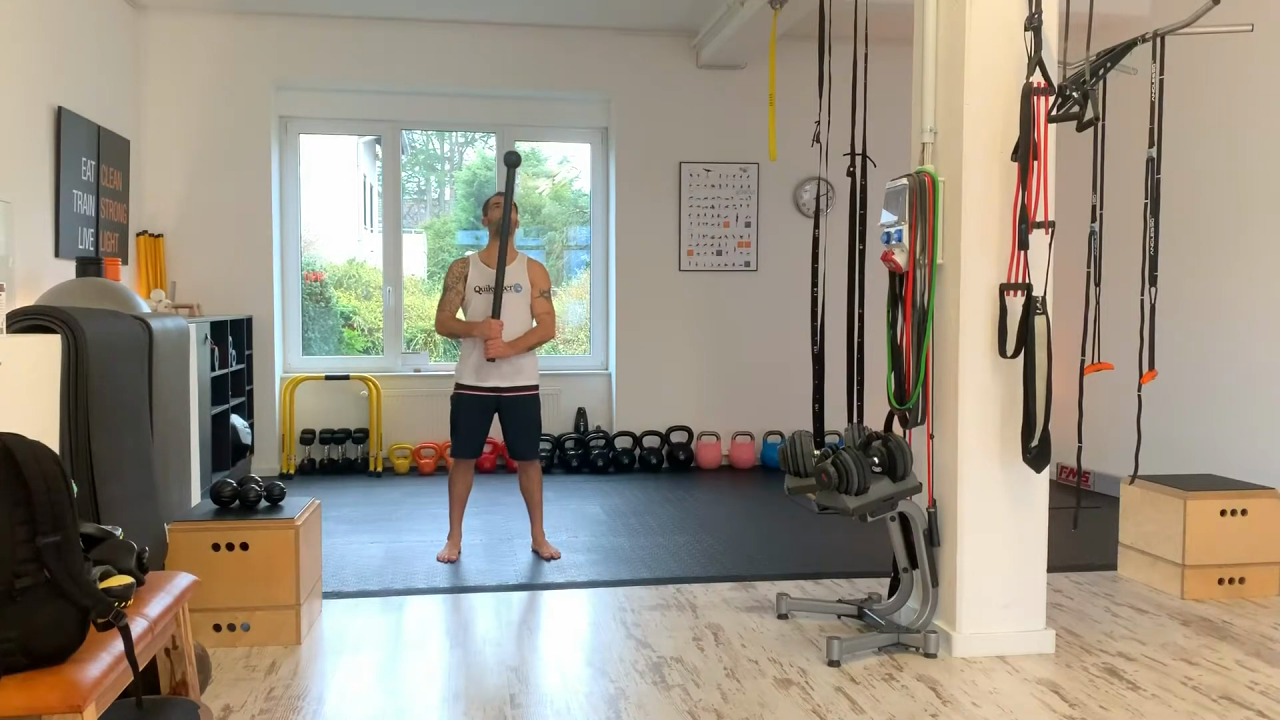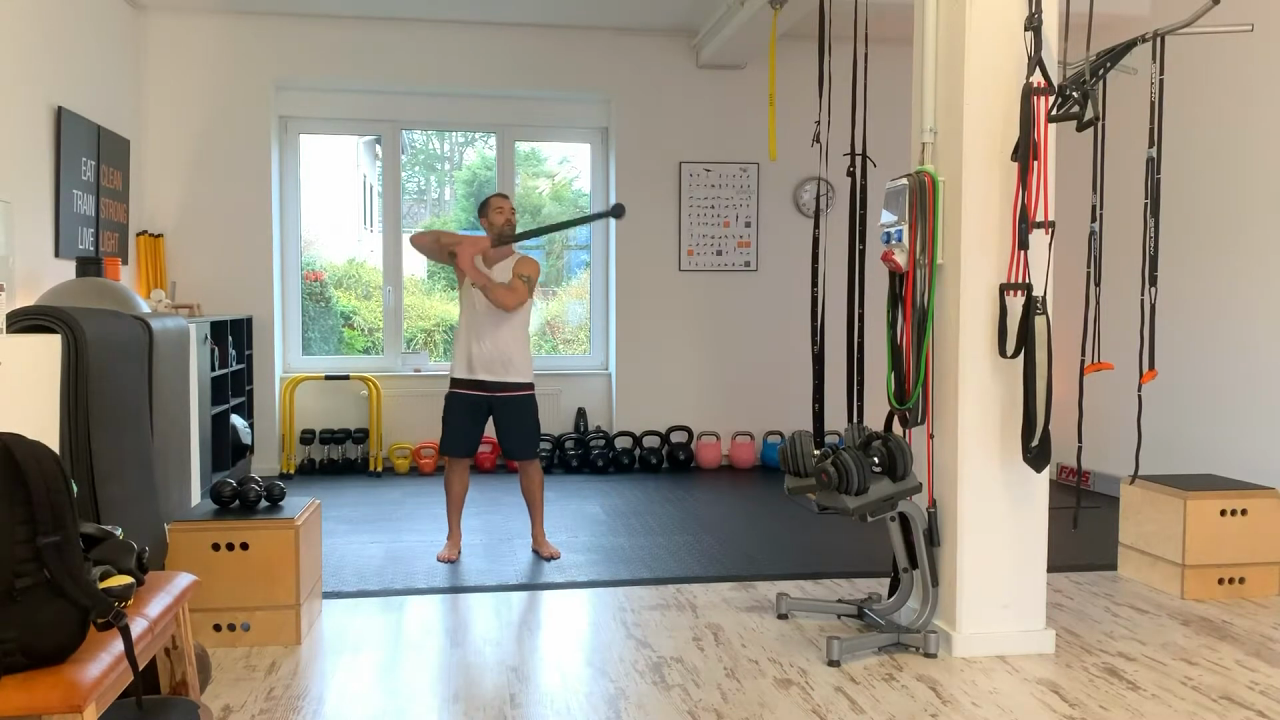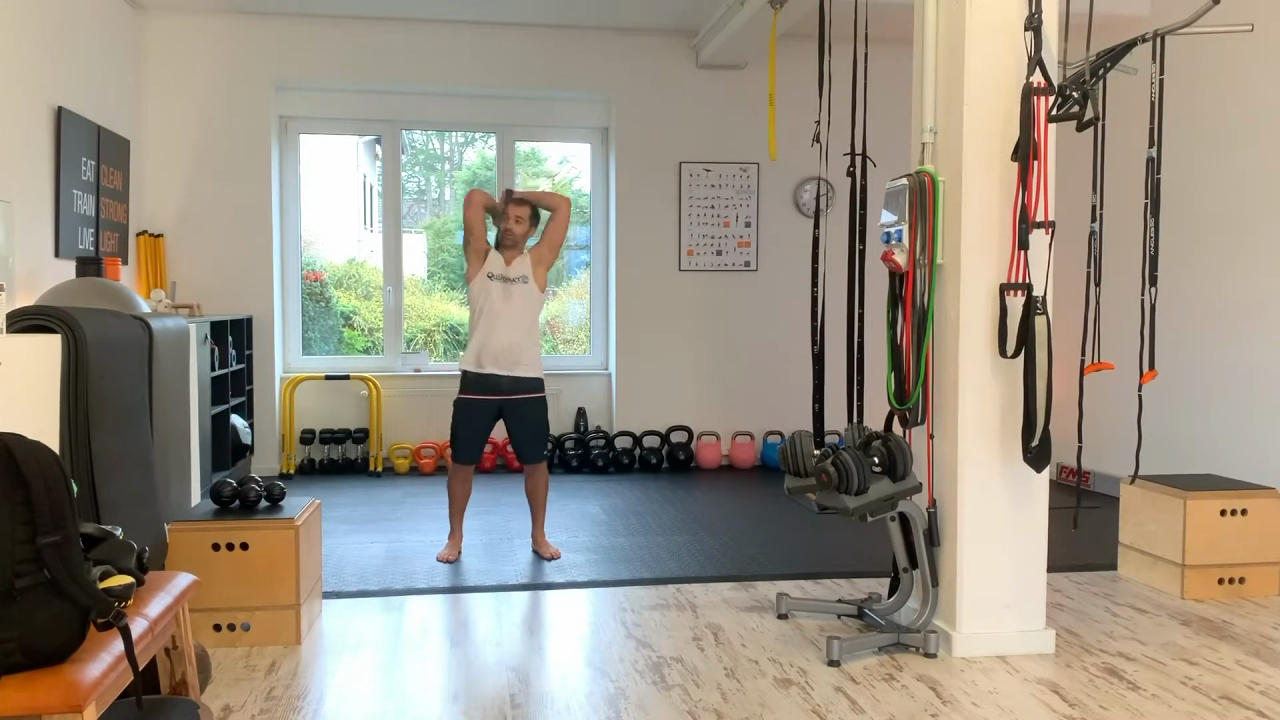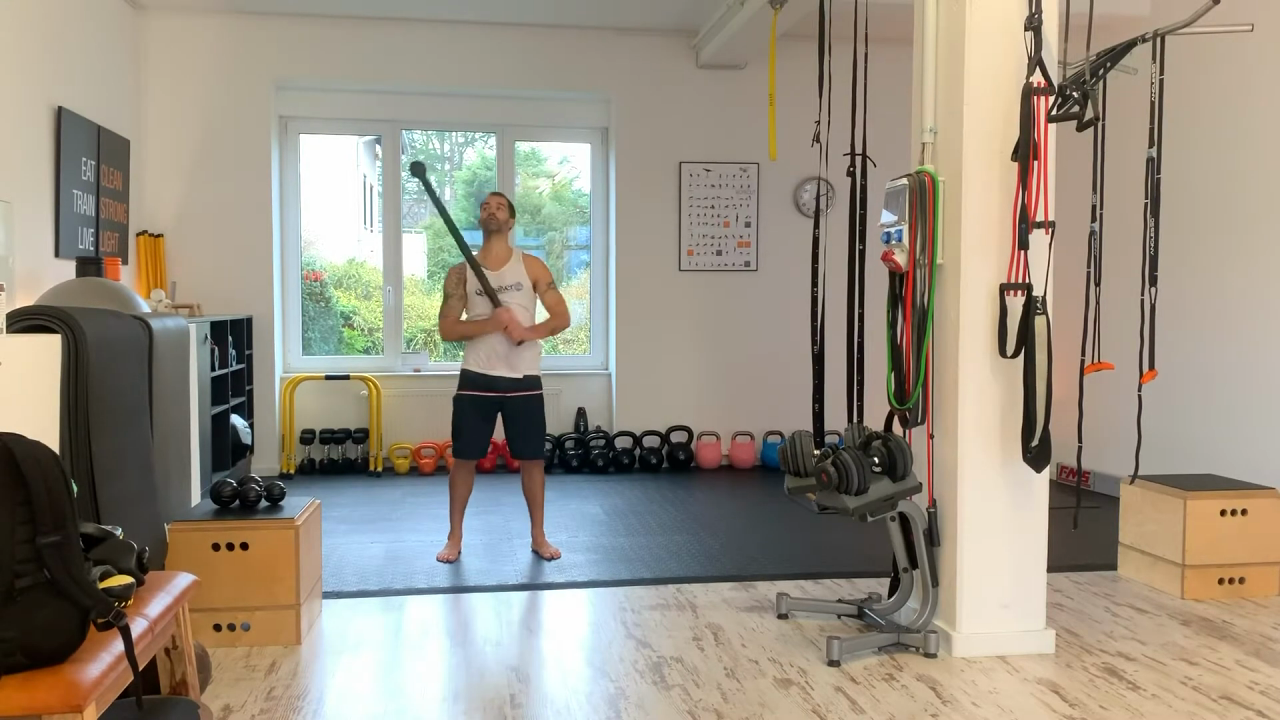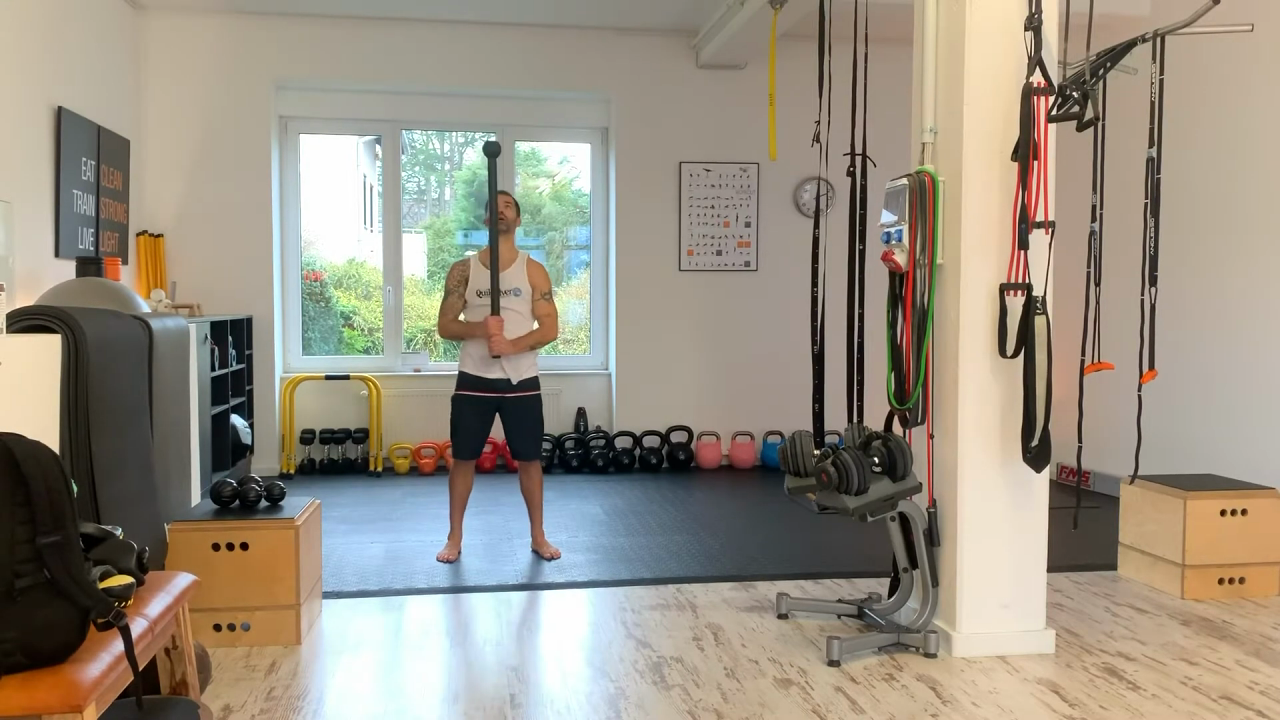
dt=0.5s
person 1, frame 1
left shoulder: (534, 270)
right shoulder: (463, 268)
left elbow: (547, 327)
right elbow: (442, 323)
left wrist: (508, 348)
right wrist: (477, 329)
left hip: (520, 383)
right hip: (472, 382)
left knee: (528, 459)
right knee: (463, 458)
left ankle: (538, 536)
right ankle: (454, 537)
person 1, frame 2
left shoulder: (526, 265)
right shoulder: (464, 254)
left elbow: (509, 301)
right elbow: (418, 240)
left wrist: (473, 270)
right wrist: (462, 243)
left hip: (514, 382)
right hip: (467, 379)
left knee: (527, 458)
right knee: (457, 457)
left ankle: (538, 535)
right ankle: (454, 537)
person 1, frame 3
left shoulder: (538, 261)
right shoulder: (480, 256)
left elbow: (564, 206)
right elbow: (472, 198)
left wrist: (522, 195)
right wrist: (499, 204)
left hip: (526, 382)
right hip: (479, 379)
left knee: (535, 461)
right knee: (462, 462)
left ankle: (538, 536)
right ankle: (455, 537)
person 1, frame 4
left shoulder: (530, 265)
right shoulder: (460, 273)
left elbow: (562, 317)
right elbow: (447, 330)
left wrist: (531, 331)
right wrist: (490, 322)
left hip: (523, 379)
right hip: (477, 379)
left knee: (532, 459)
right knee: (465, 459)
left ankle: (538, 536)
right ankle: (454, 537)
person 1, frame 5
left shoulder: (533, 270)
right shoulder: (463, 270)
left elbow: (550, 328)
right elbow: (445, 325)
left wrist: (512, 345)
right wrist: (479, 329)
left hip: (522, 381)
right hip: (474, 381)
left knee: (529, 459)
right knee: (463, 459)
left ankle: (538, 536)
right ankle: (455, 537)
